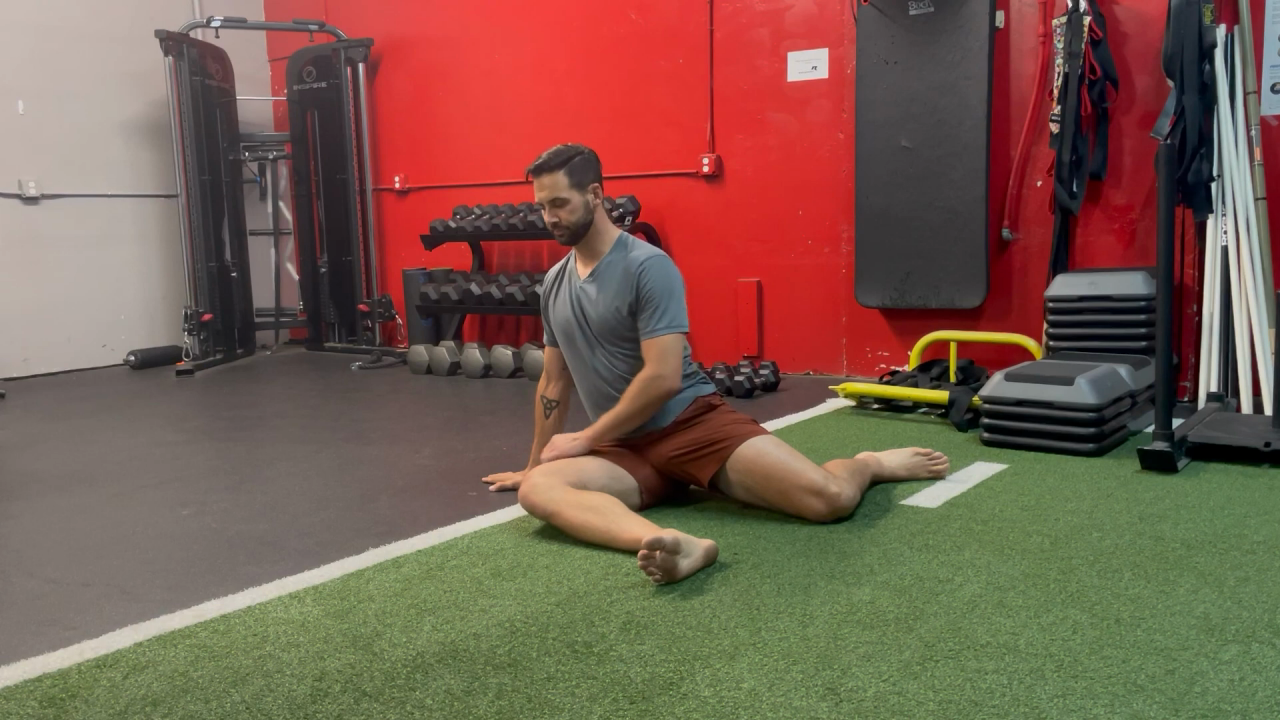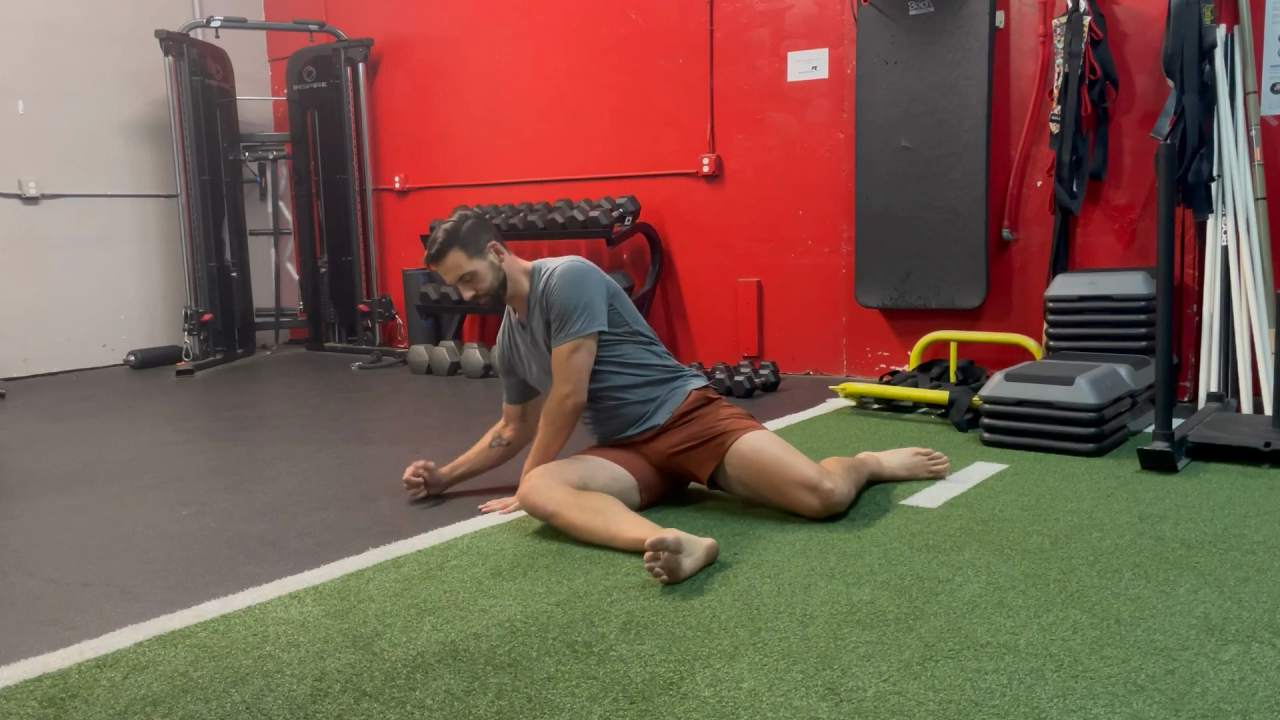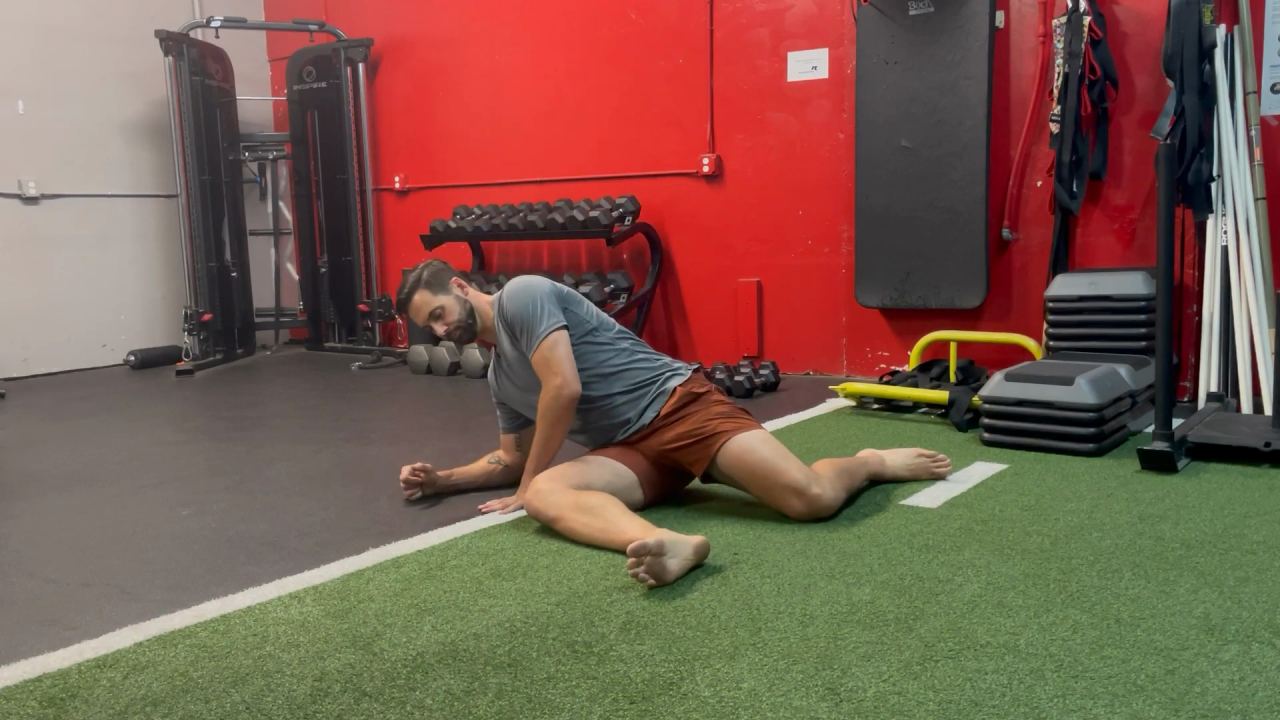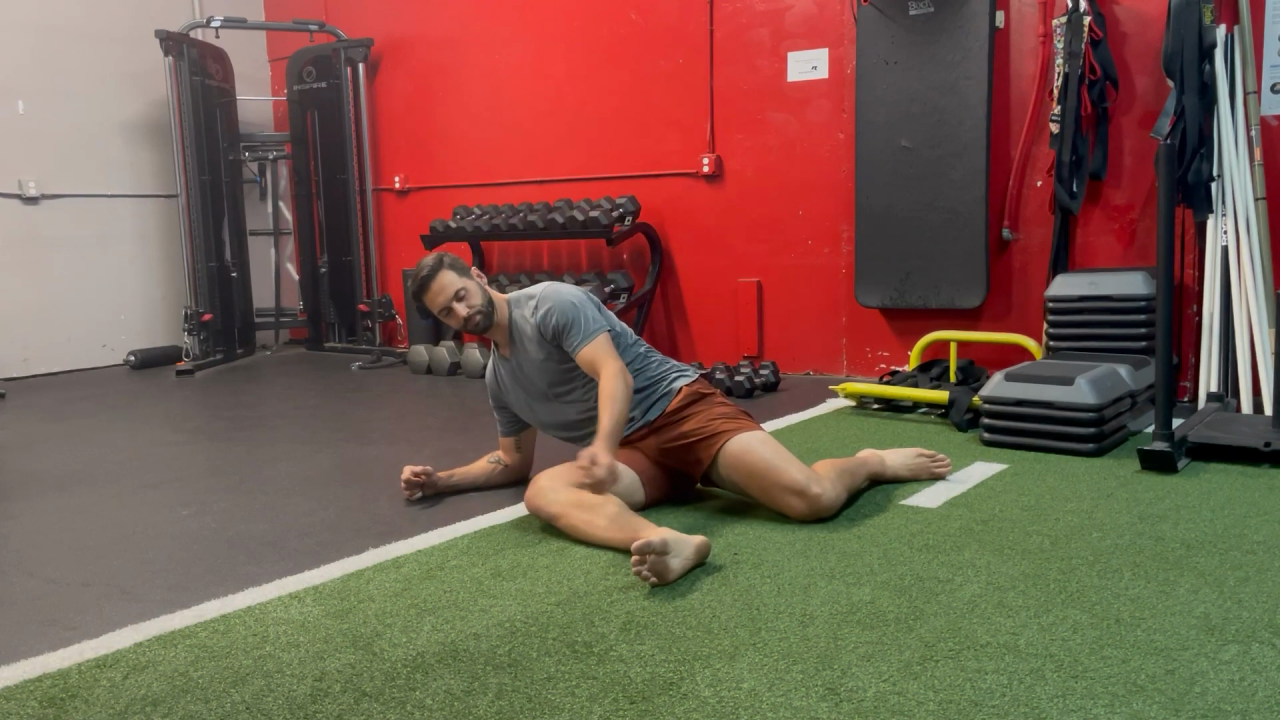
dt=1s
person 1, frame 1
left shoulder: (647, 266)
right shoulder: (555, 283)
left elbow: (664, 377)
right elbow: (553, 383)
left wrist: (588, 439)
right wrist: (532, 464)
left hip: (692, 422)
right hip: (625, 450)
left knee: (830, 498)
right knee: (535, 490)
left ankle: (871, 465)
right ankle: (672, 543)
person 1, frame 2
left shoulder: (567, 278)
right shoulder: (510, 337)
left elbow: (568, 398)
right elbow: (513, 430)
left wrist: (526, 476)
right wrist: (445, 476)
left hip: (685, 415)
right hip: (626, 448)
left knee: (824, 494)
right knee: (540, 492)
left ankle: (870, 464)
right ankle: (675, 542)
person 1, frame 3
left shoulder: (521, 295)
right shoulder: (499, 374)
left elbow: (565, 388)
right elbow: (511, 458)
left wrist: (527, 481)
right wrist: (441, 479)
left hip: (678, 405)
right hip: (629, 448)
left knee: (813, 498)
right knee: (545, 495)
left ankle: (871, 463)
right ankle: (667, 545)
person 1, frame 4
left shoulder: (552, 303)
right shoulder: (498, 377)
left elbow: (614, 373)
right elbow: (511, 462)
left wrist: (601, 446)
right wrist: (440, 480)
left hip: (679, 408)
right hip: (633, 453)
left knee: (813, 497)
right knee: (542, 494)
left ankle: (873, 463)
right ankle: (668, 542)
